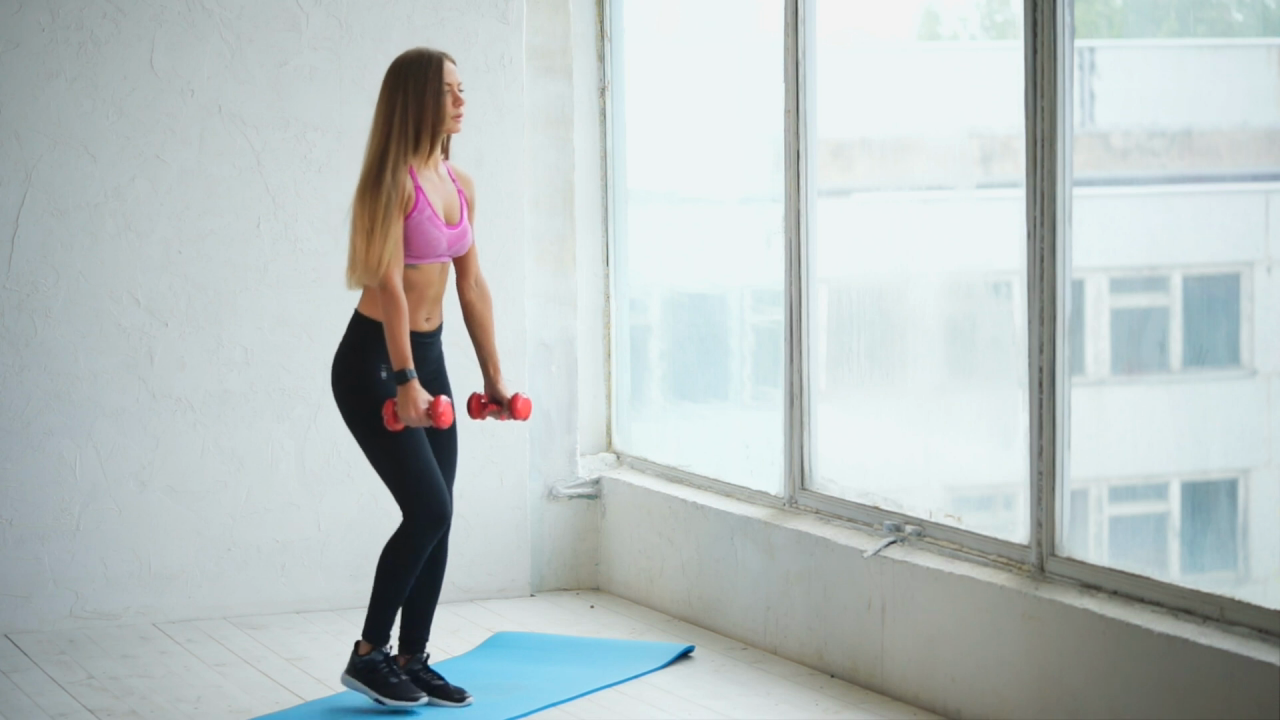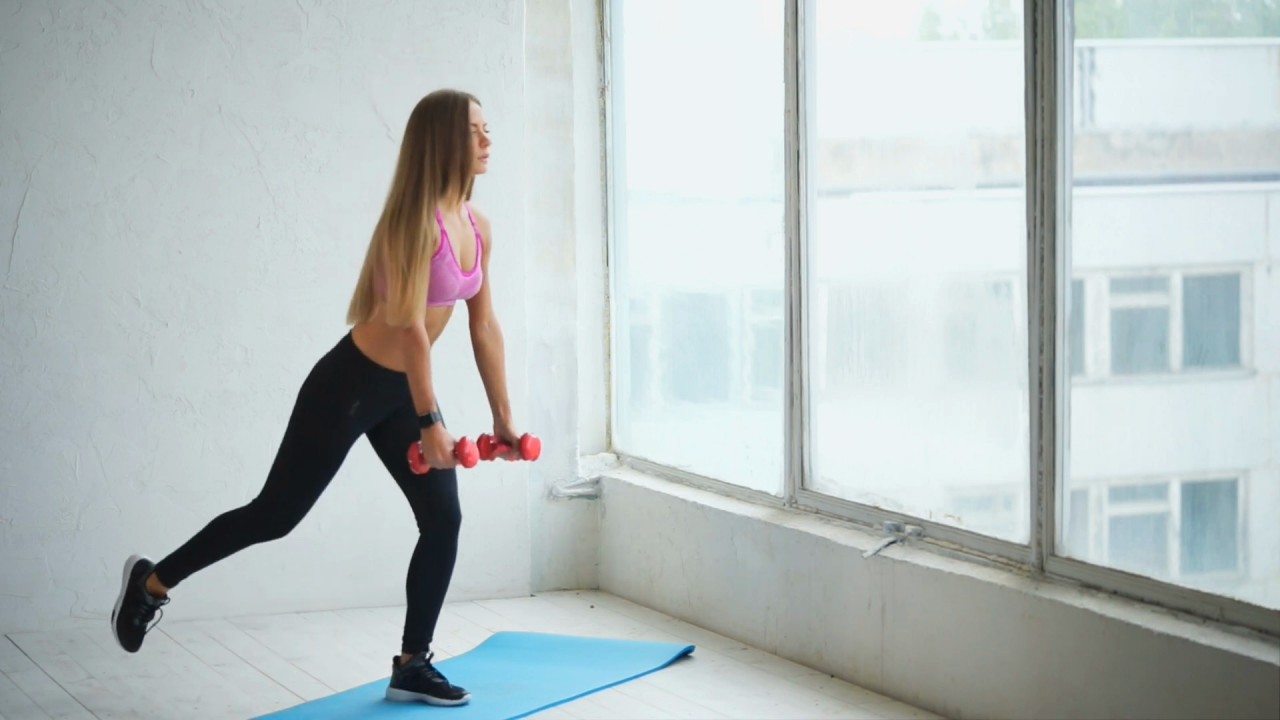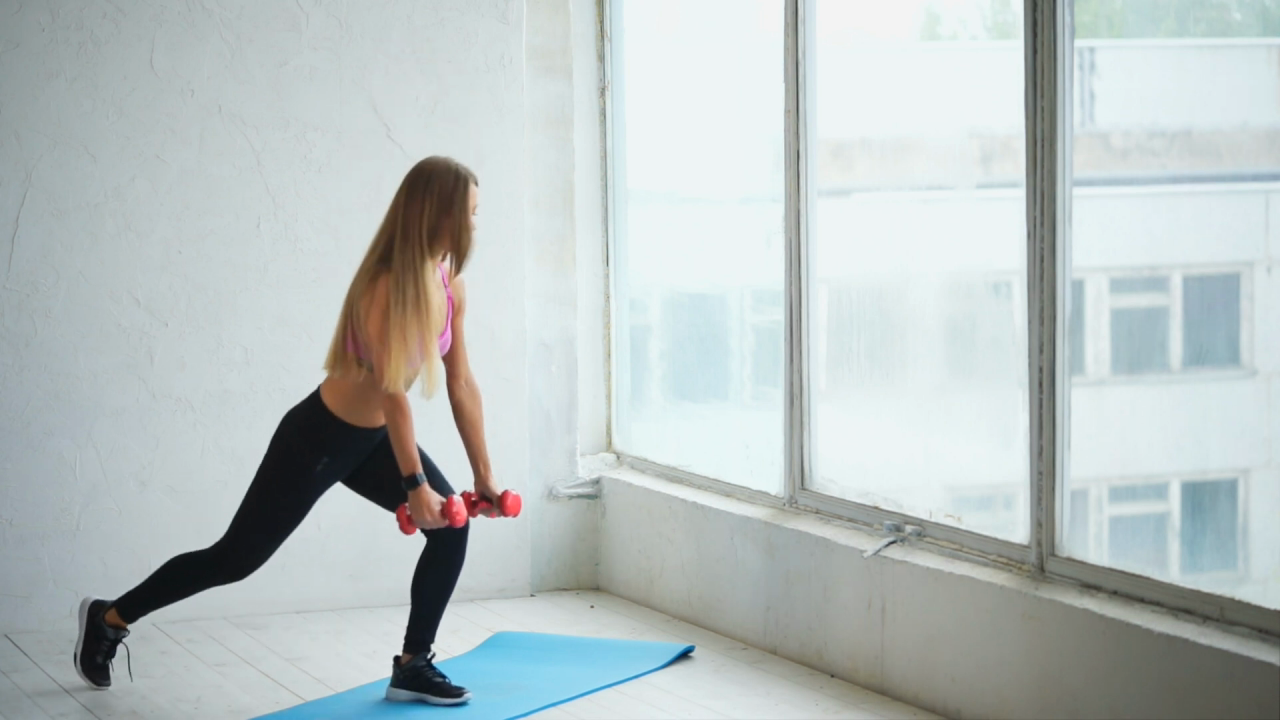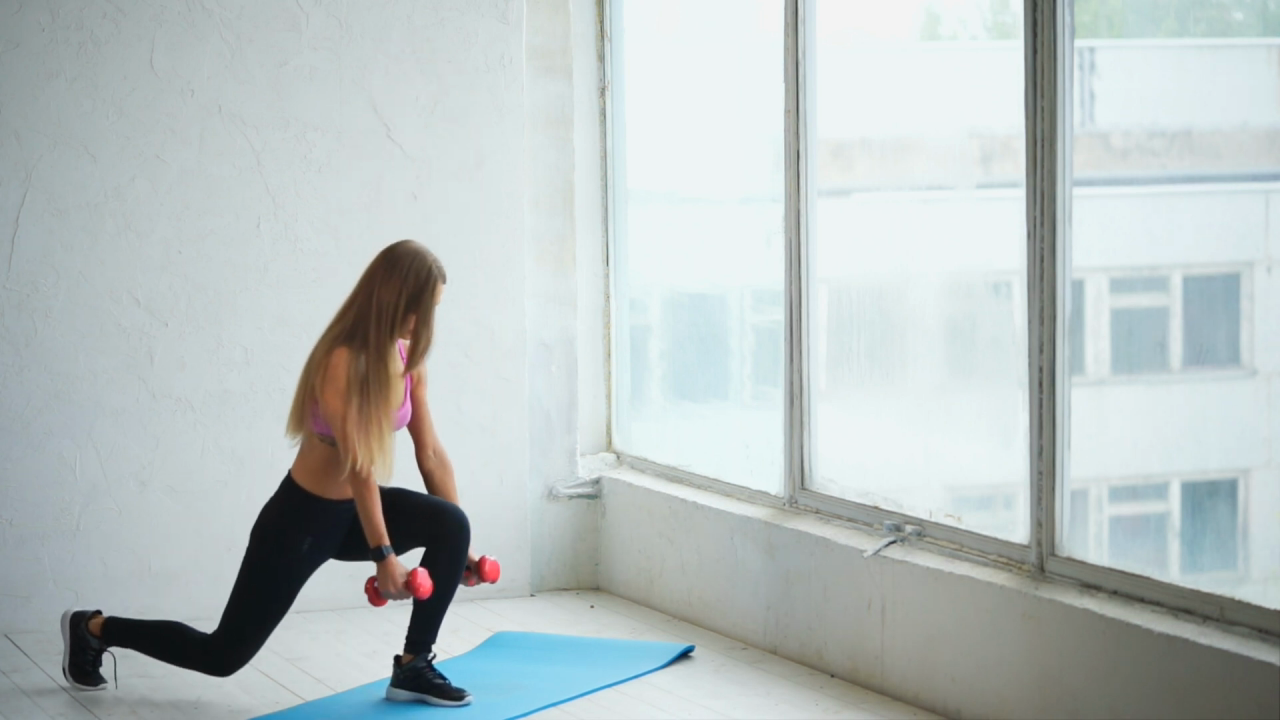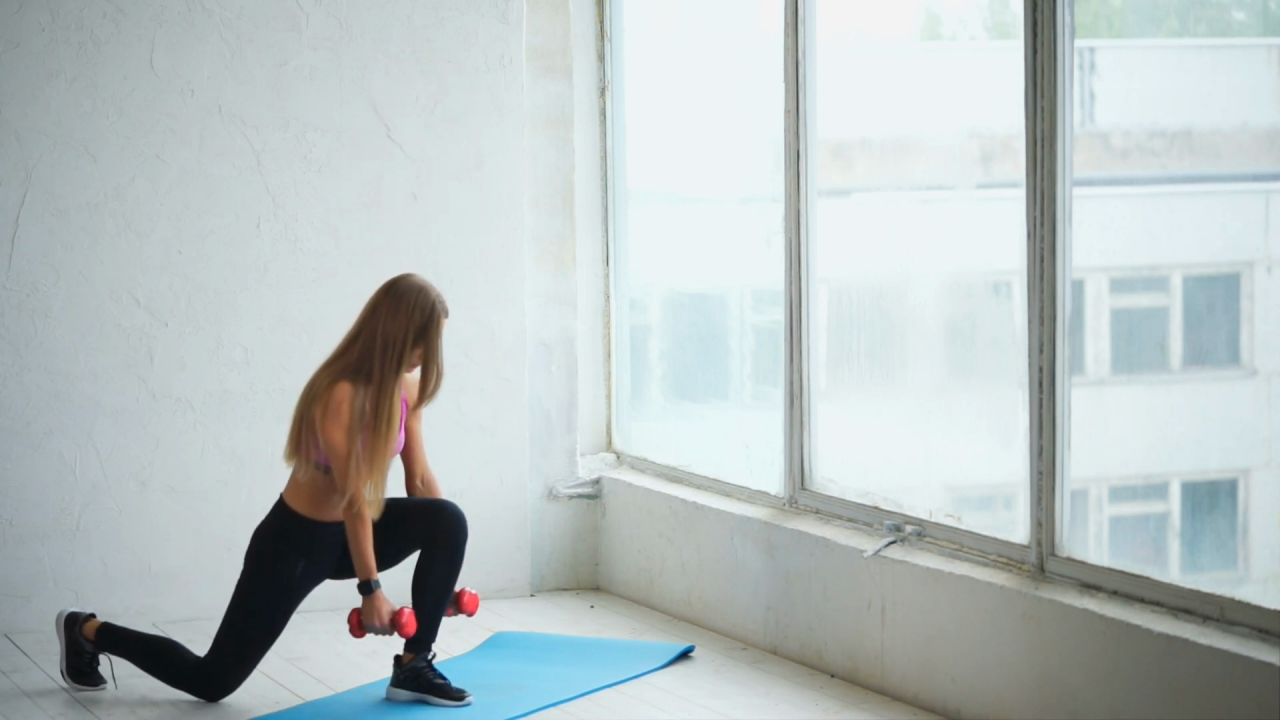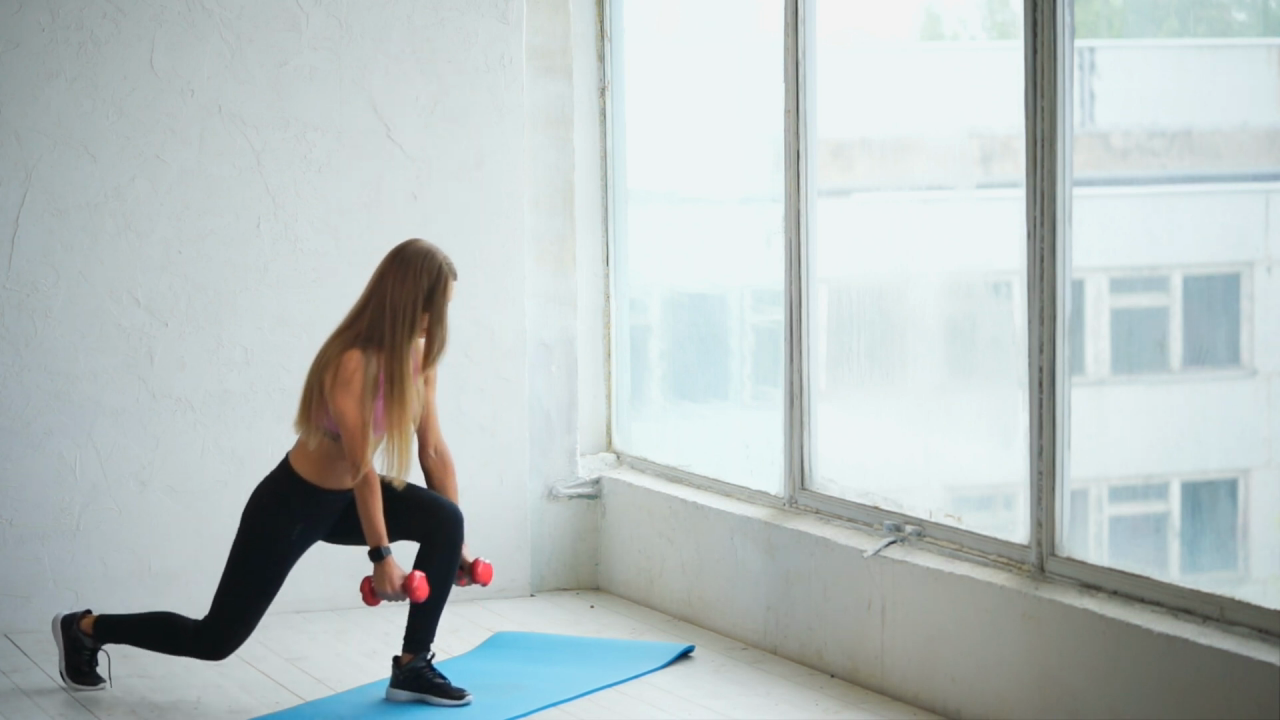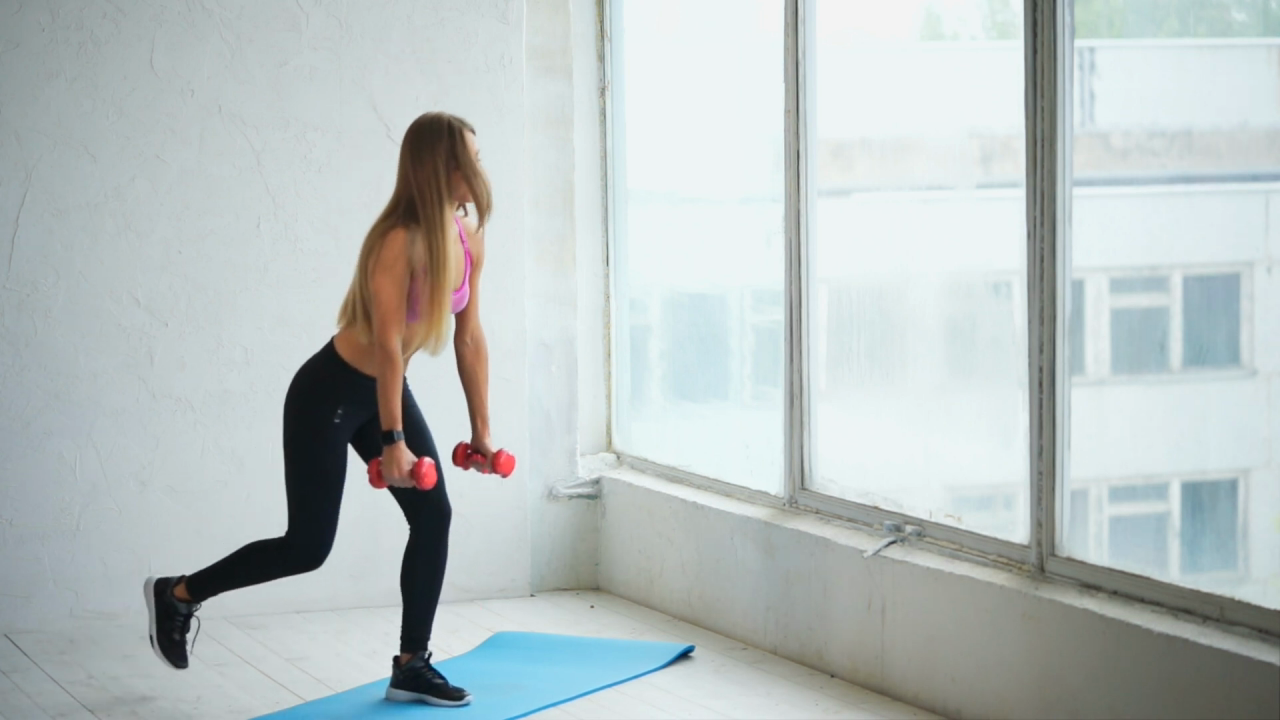
dt=0.7s
person 1, frame 1
left shoulder: (460, 183)
right shoulder: (392, 182)
left elbow: (472, 286)
right elbow: (388, 286)
left wrist: (493, 377)
right wrist: (403, 380)
left hip: (427, 356)
right hip: (372, 362)
left knee: (436, 517)
right knee: (428, 510)
left ankle: (411, 660)
right ankle: (369, 655)
person 1, frame 2
left shoulder: (479, 226)
right shoulder: (413, 222)
left elbow: (485, 327)
right elbow: (411, 328)
left wrist: (503, 417)
right wrist: (431, 422)
left hip: (398, 391)
right hip: (348, 384)
left knee: (444, 519)
right knee: (275, 515)
left ankle: (412, 666)
right ankle: (151, 582)
person 1, frame 3
left shoulder: (451, 285)
right shoulder: (386, 285)
left elbow: (462, 385)
right elbow: (392, 392)
left wrist: (483, 474)
right wrist: (415, 484)
left hip: (370, 440)
right hip: (318, 438)
left knee: (452, 527)
right knee: (235, 558)
left ankle: (413, 666)
right ankle: (108, 618)
person 1, frame 4
left shoulder: (408, 359)
right shoulder: (341, 361)
left elbow: (431, 453)
right elbow: (358, 467)
left wrist: (461, 547)
right wrist: (382, 555)
left hip: (350, 511)
right hip: (301, 517)
left knee: (449, 525)
right knee: (223, 655)
left ankle: (413, 667)
right ankle: (90, 629)
person 1, frame 5
left shoulder: (406, 388)
right shoulder: (341, 395)
left elbow: (420, 479)
right elbow: (353, 498)
left wrist: (447, 573)
right wrist: (370, 589)
left hip: (344, 532)
right hip: (294, 541)
left knee: (448, 520)
right knee: (213, 681)
left ankle: (413, 667)
right ankle: (87, 632)
person 1, frame 6
left shoulder: (420, 358)
right shoulder: (352, 363)
left elbow: (434, 450)
right elbow: (362, 467)
left wrist: (459, 544)
right wrist: (381, 557)
left hip: (339, 500)
right hip: (288, 503)
left knee: (443, 524)
right knee: (219, 639)
left ankle: (412, 668)
right ankle: (82, 629)
person 1, frame 7
left shoulder: (471, 239)
right shoulder: (397, 241)
left elbow: (471, 339)
right elbow: (387, 347)
left wrist: (480, 430)
right wrist: (391, 441)
left hip: (384, 390)
right hip: (327, 392)
left knee: (433, 514)
right knee: (308, 545)
left ankle: (410, 668)
right ankle: (177, 595)
